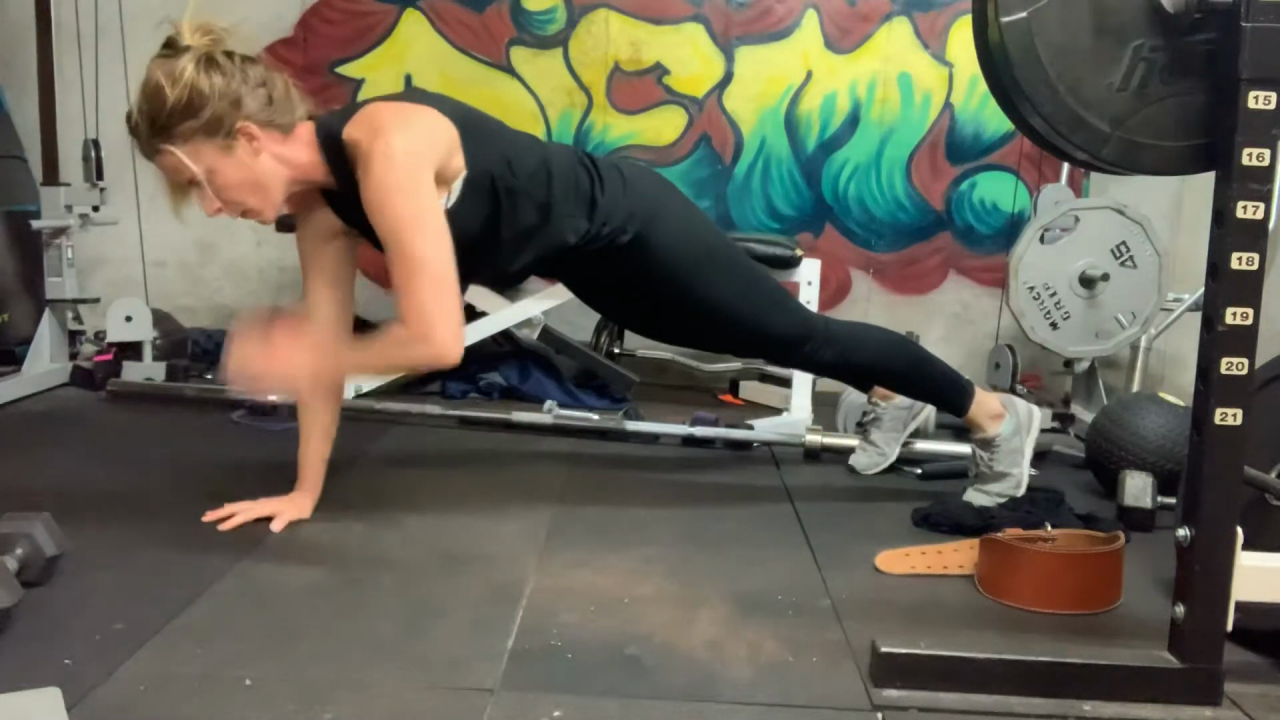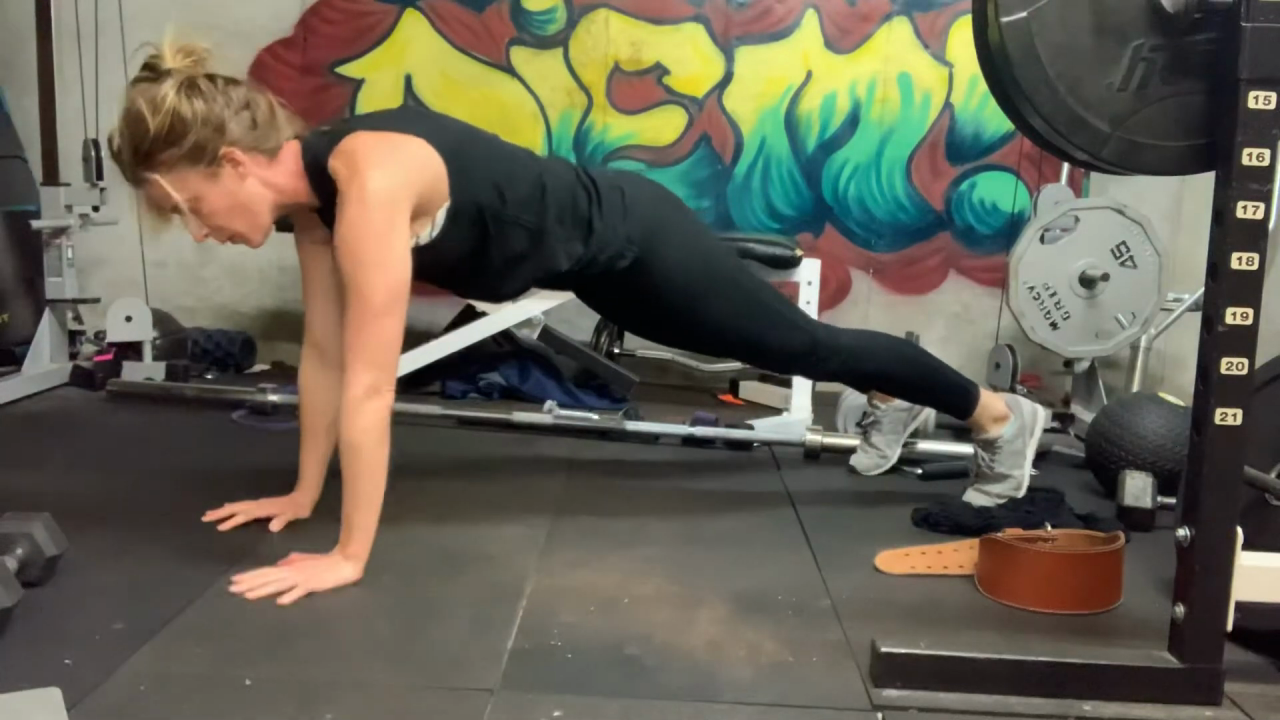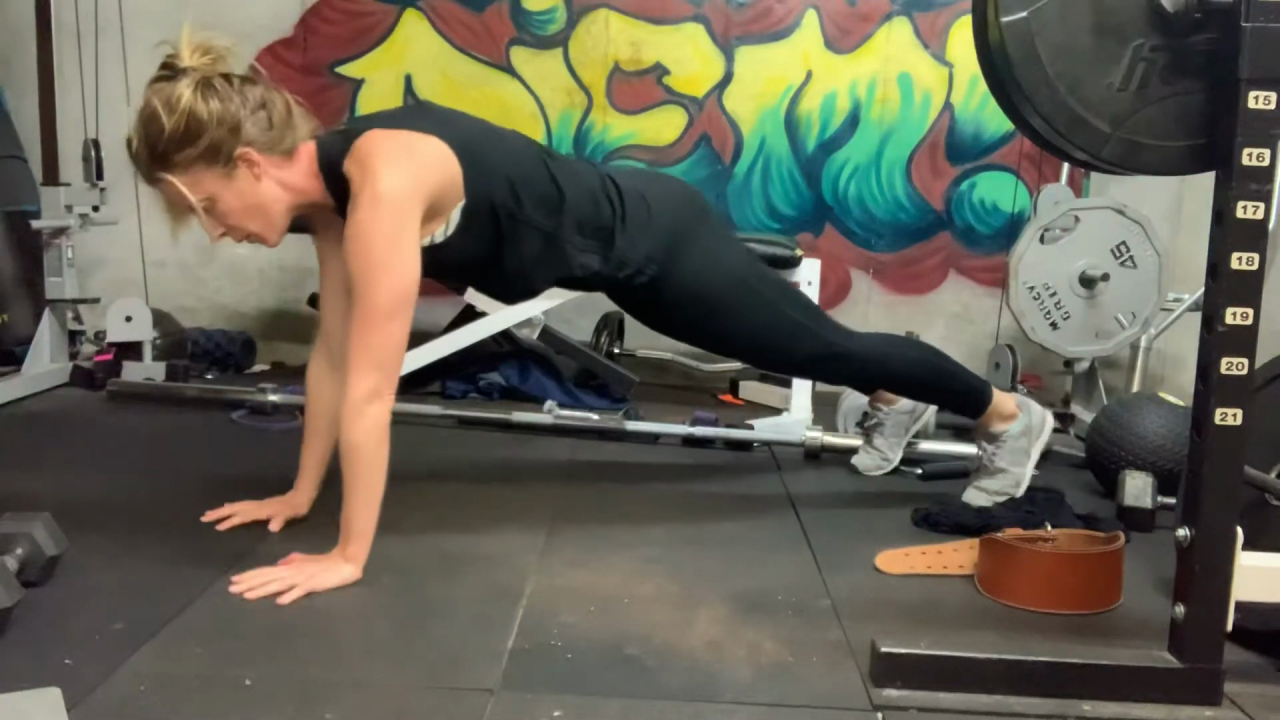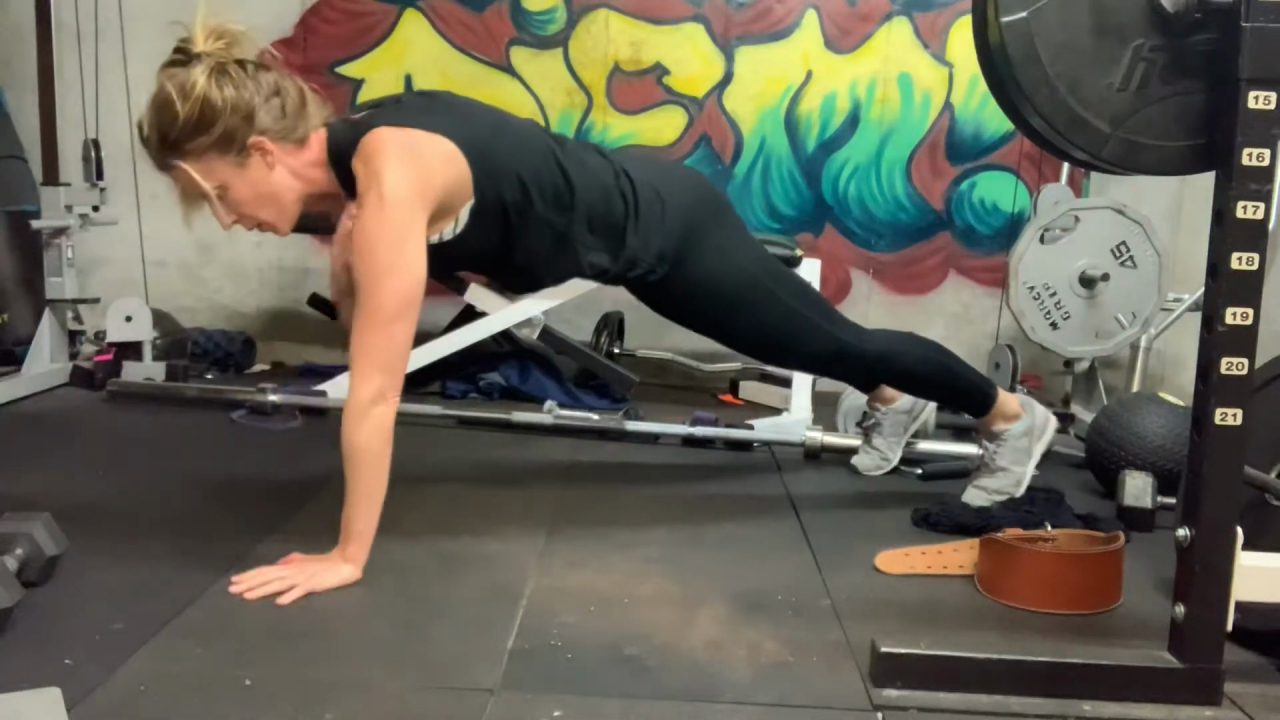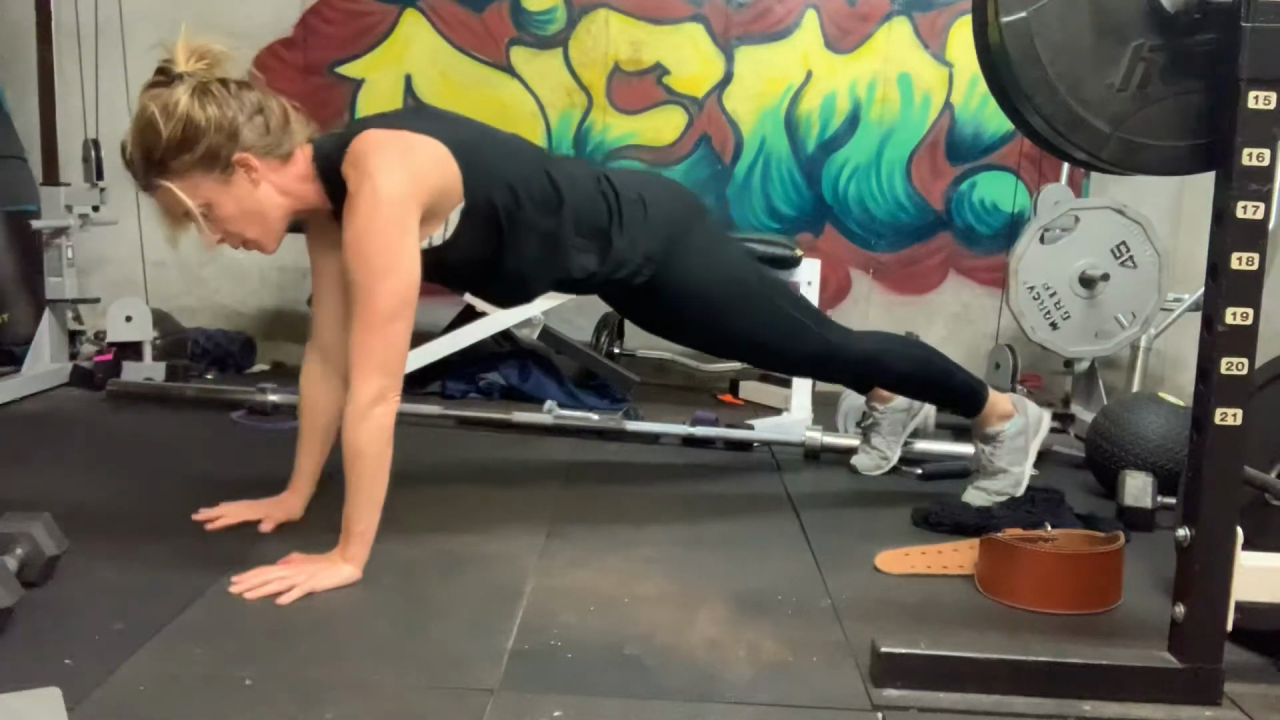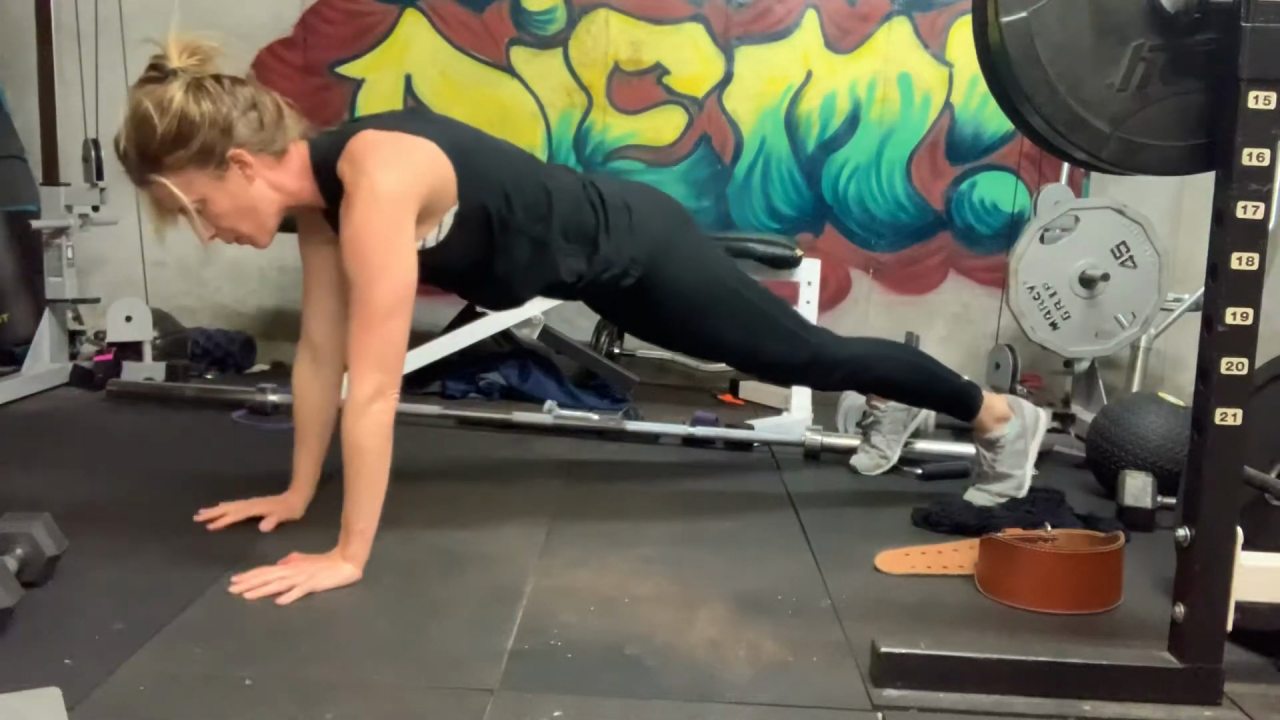
dt=0.5s
person 1, frame 1
left shoulder: (384, 146)
right shoulder: (316, 187)
left elbow: (437, 337)
right elbow: (327, 334)
left wrist: (303, 367)
right wrist: (303, 487)
left hip: (628, 224)
right hip: (585, 257)
left knee: (794, 332)
right knee: (763, 342)
left ankle: (997, 417)
right ankle: (893, 401)
person 1, frame 2
left shoulder: (369, 179)
right shoulder: (310, 192)
left elbow: (368, 388)
right elbow: (323, 352)
left wrist: (349, 556)
right wrist: (303, 494)
left hip: (630, 239)
right hip: (592, 259)
left knee: (801, 344)
right knee: (781, 346)
left ankle: (1000, 416)
right ankle: (894, 403)
person 1, frame 3
left shoulder: (381, 178)
right shoulder: (330, 182)
left elbow: (371, 389)
right elbow: (335, 348)
left wrist: (348, 557)
right wrist: (299, 489)
left hip: (653, 239)
right hip: (617, 242)
left knee: (820, 348)
right knee: (803, 347)
left ankle: (1010, 417)
right ankle: (895, 406)
person 1, frame 4
left shoulder: (389, 172)
right shoulder: (345, 155)
left elbow: (375, 389)
right elbow: (377, 322)
left wrist: (348, 558)
right wrist: (344, 276)
left hip: (666, 227)
right hip: (631, 211)
left knee: (823, 342)
right knee: (806, 341)
left ankle: (1013, 418)
right ankle: (893, 404)
person 1, frame 5
left shoulder: (378, 180)
right shoulder: (323, 187)
left elbow: (374, 392)
right elbow: (329, 356)
left wrist: (348, 557)
right wrist: (295, 496)
left hip: (649, 238)
right hip: (610, 251)
left knee: (816, 344)
right knee: (796, 349)
left ankle: (1006, 416)
right ankle: (892, 401)
person 1, frame 6
left shoulder: (375, 180)
right shoulder: (315, 188)
left elbow: (372, 387)
right elbow: (320, 352)
left wrist: (347, 556)
right wrist: (296, 494)
left hip: (635, 246)
right hip: (598, 260)
left knee: (802, 352)
right knee: (784, 351)
left ankle: (1001, 419)
right ankle: (889, 406)
